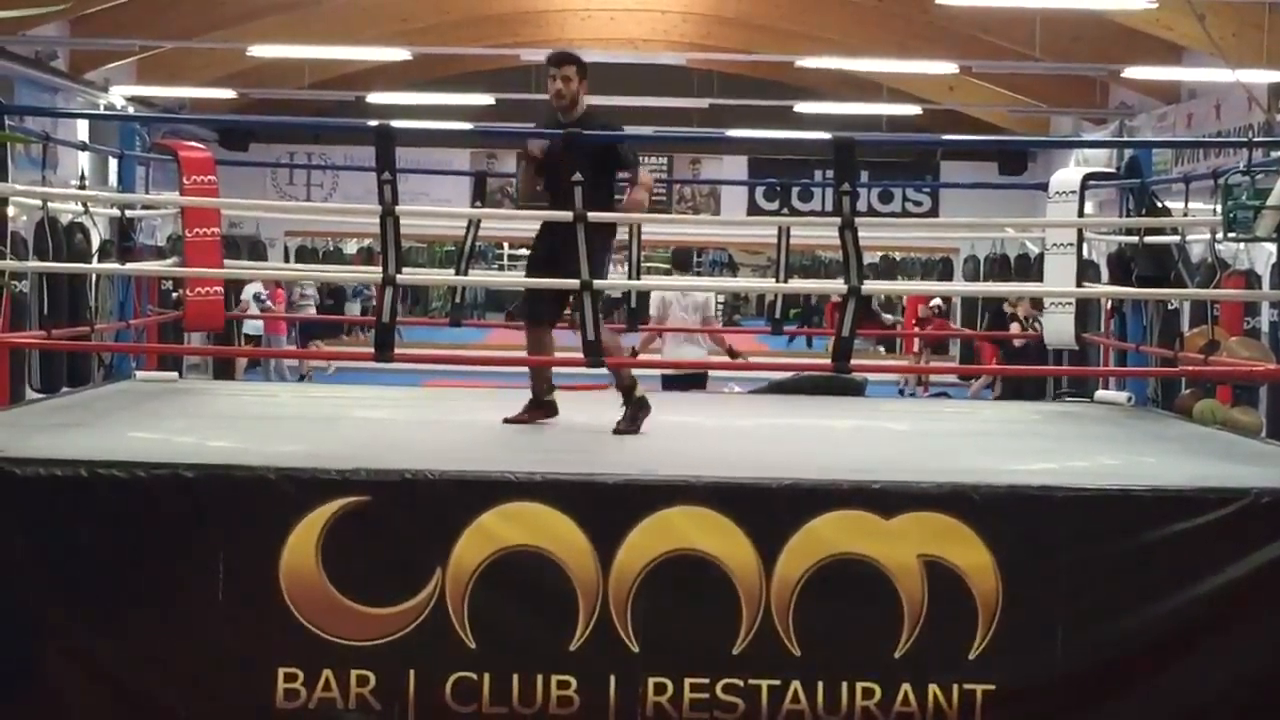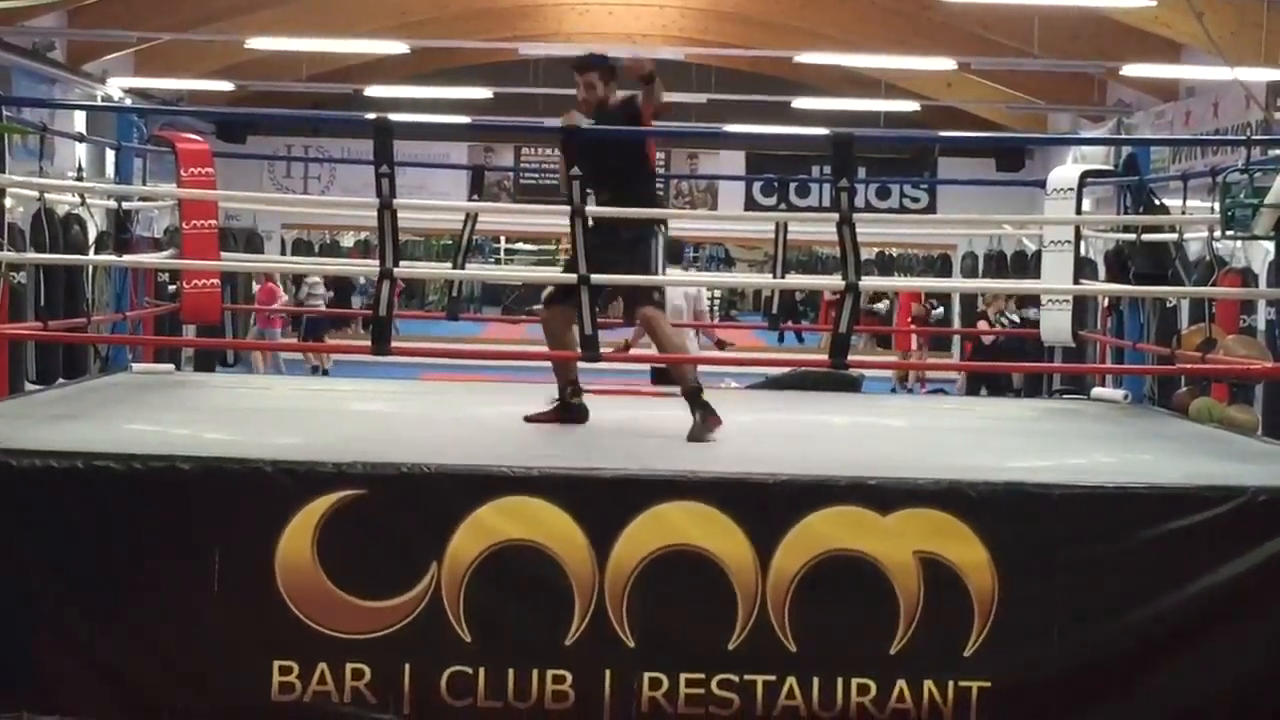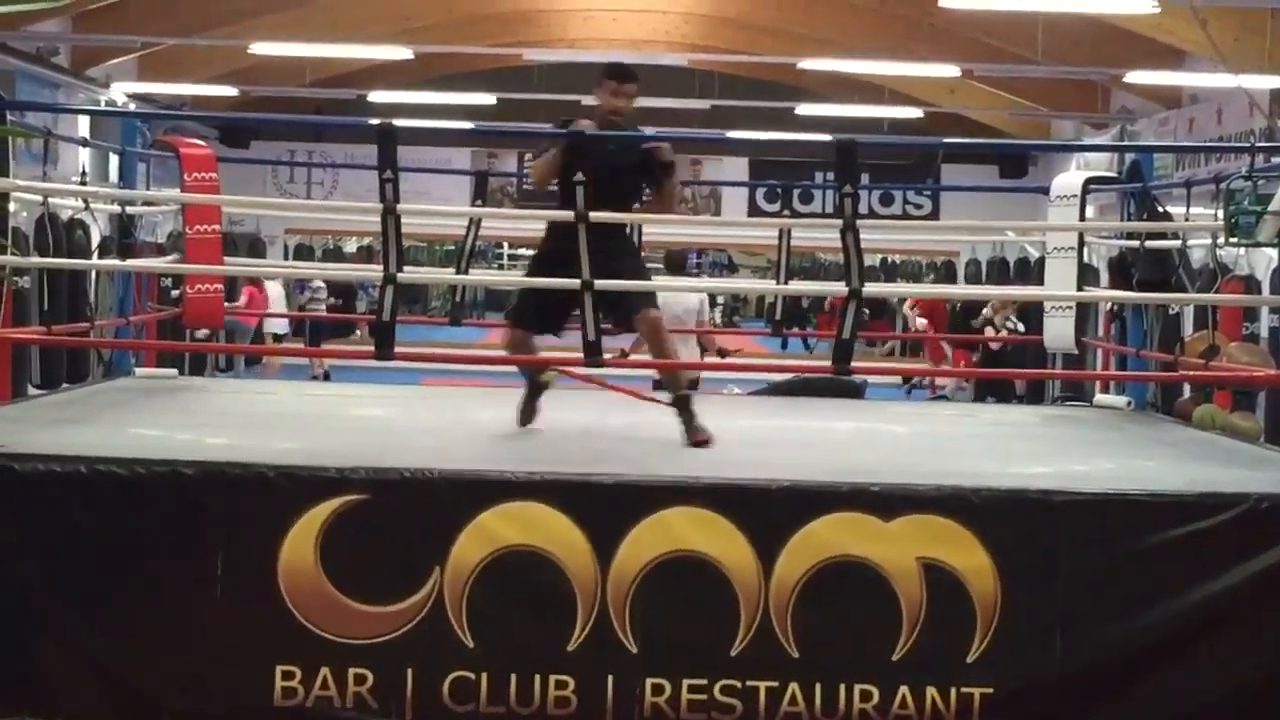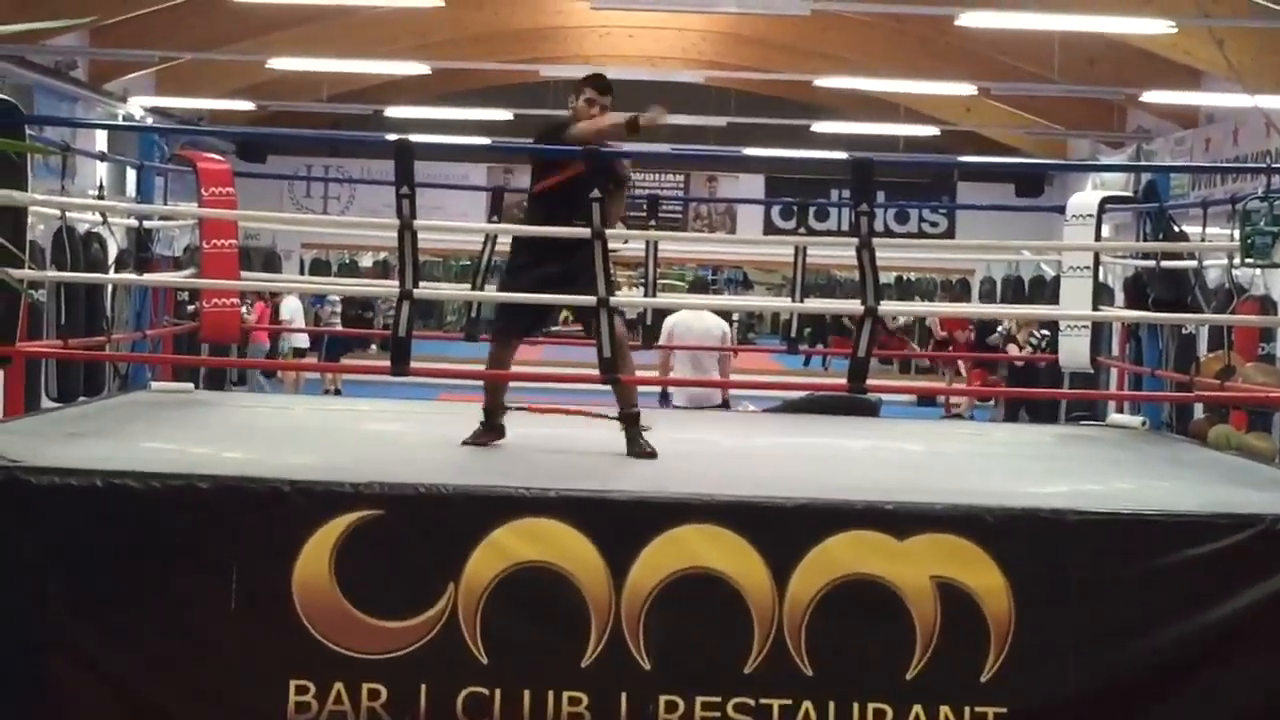
dt=0.5s
person 1, frame 1
left shoulder: (602, 128)
right shoulder: (544, 130)
left elbow: (638, 171)
left wrist: (641, 189)
right wrist: (531, 158)
left hip: (593, 232)
right hip: (554, 233)
right knee: (536, 324)
left ankle: (634, 398)
right ankle: (542, 399)
person 1, frame 2
left shoulder: (630, 112)
right shoulder: (580, 128)
left elbow: (655, 103)
right elbow: (565, 183)
left wrist: (647, 75)
right wrist: (565, 138)
left hip: (637, 231)
right hip: (601, 231)
left knee: (648, 313)
right knee: (553, 311)
left ankle: (701, 407)
right ankle: (570, 402)
person 1, frame 3
left shoulder: (644, 146)
right shoulder: (576, 133)
left elbow: (665, 211)
right elbow: (537, 180)
left wrist: (667, 167)
right wrist: (566, 145)
left hip: (614, 248)
right hip: (564, 247)
left knee: (652, 322)
right knee: (518, 339)
left ankle: (687, 413)
right ankle: (536, 383)
person 1, frame 4
left shoulder: (603, 155)
right shoulder: (554, 135)
left elbow: (610, 219)
right elbow: (583, 132)
left wrist: (619, 184)
right wrist: (634, 122)
left hip: (583, 256)
right hip: (535, 255)
left knee: (616, 334)
right knee: (502, 342)
left ankle: (632, 429)
right ankle: (491, 422)
